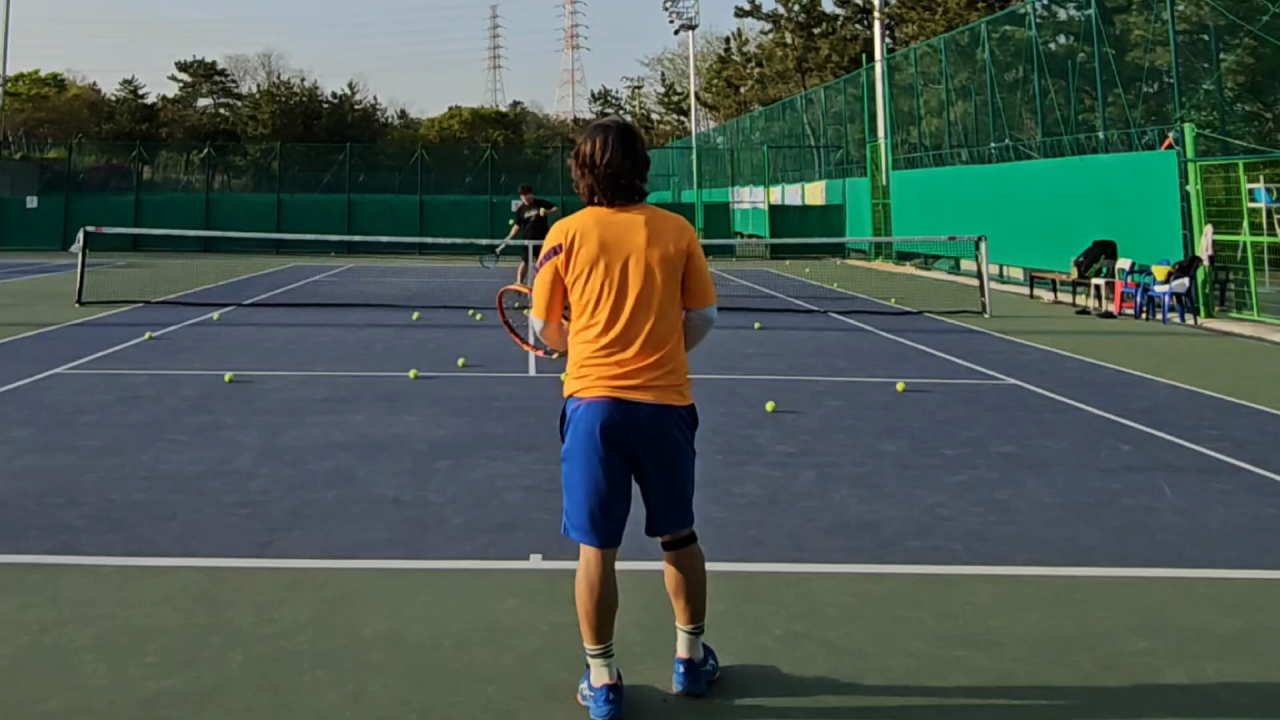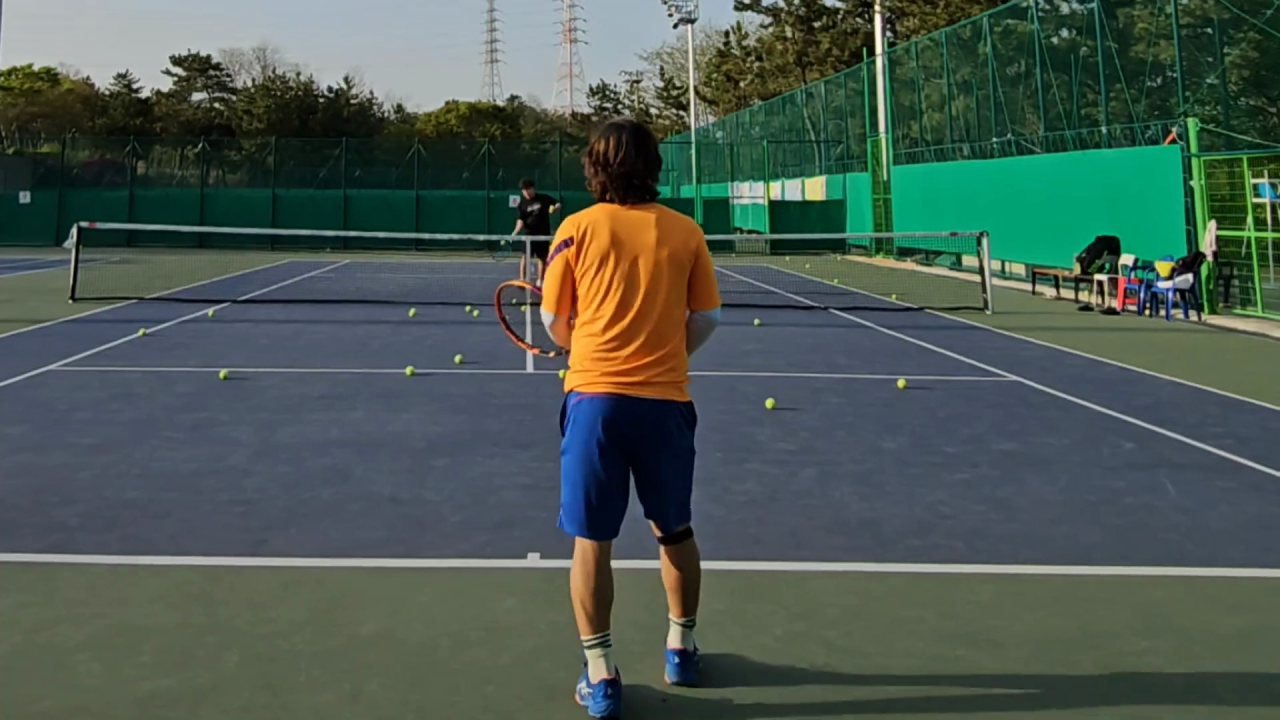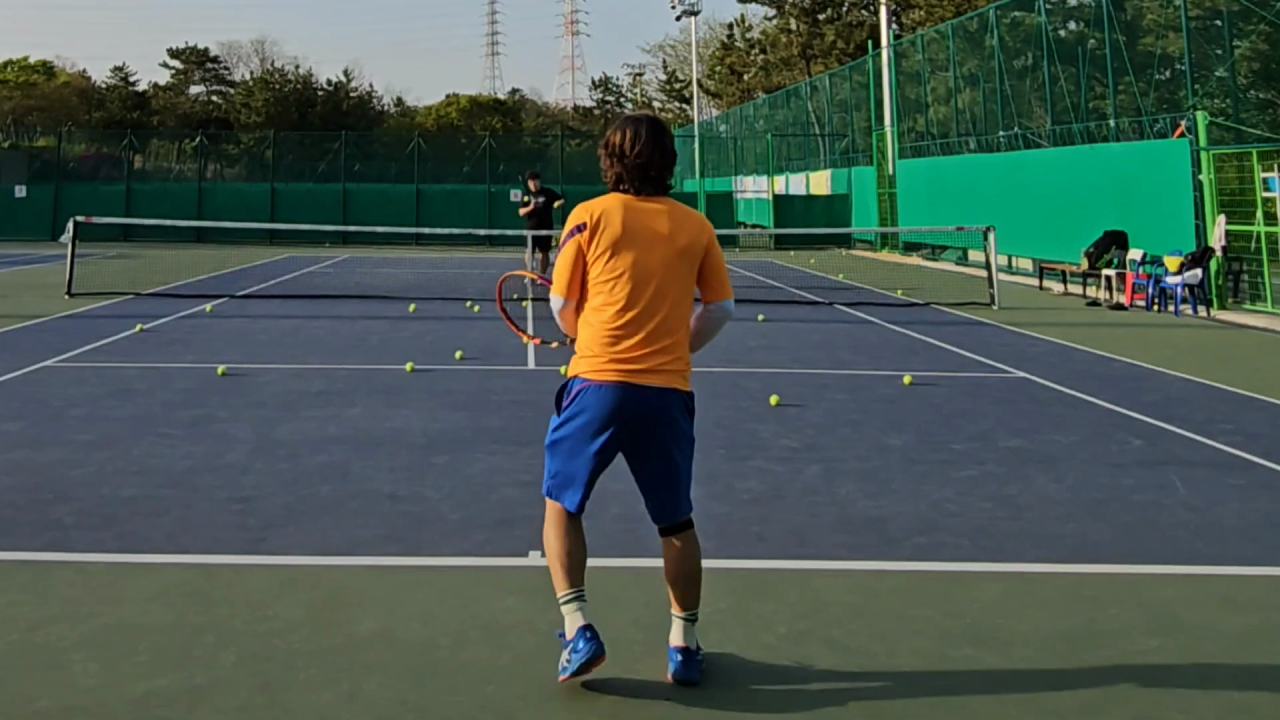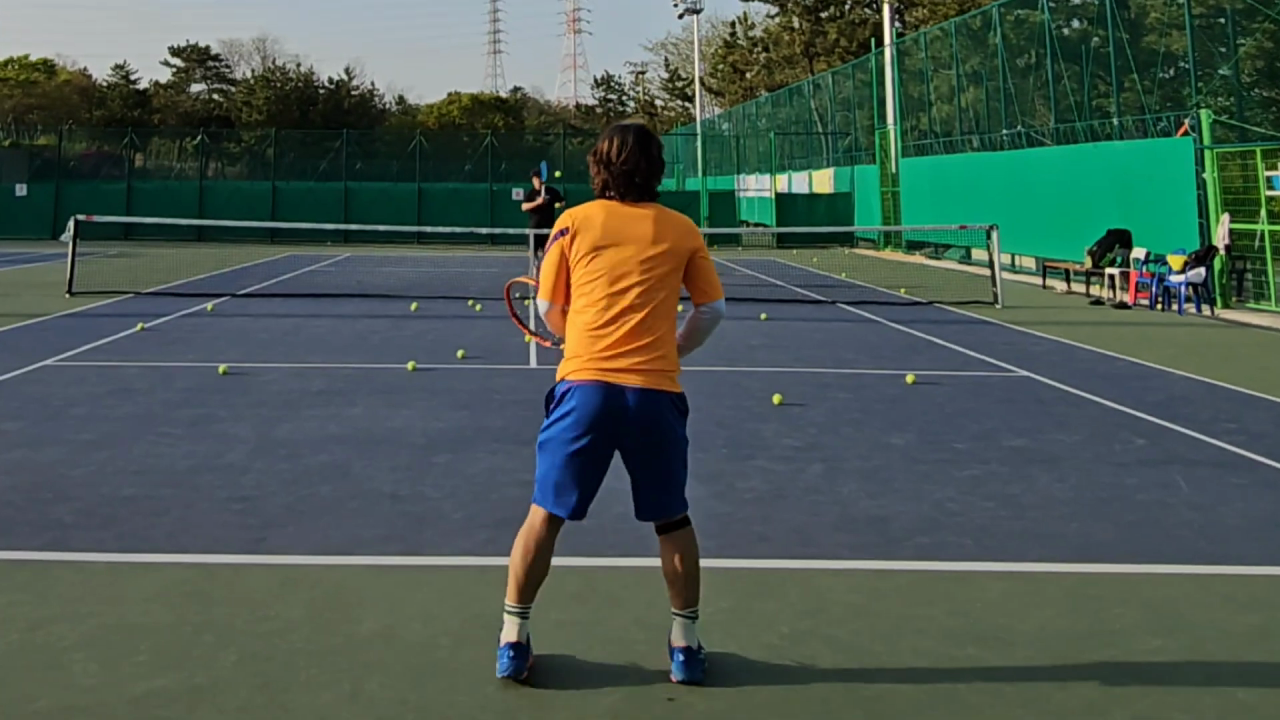
dt=0.2s
person 1, frame 1
left shoulder: (567, 234)
right shoulder: (677, 230)
left elbow: (545, 326)
right elbow: (703, 315)
left hip: (595, 404)
right hip: (666, 404)
left knee: (596, 547)
right knee: (678, 537)
right ankle: (691, 657)
person 1, frame 2
left shoulder: (577, 229)
right shoulder: (685, 232)
left elbow: (553, 320)
right elbow: (706, 317)
left hip: (595, 398)
right hip: (666, 403)
left knee: (591, 541)
right knee: (675, 531)
right ankle: (681, 649)
person 1, frame 3
left shoulder: (589, 216)
right shoulder: (695, 226)
left elbow: (562, 307)
right elbow: (721, 308)
left hip: (598, 385)
right hip: (667, 393)
left knee: (560, 506)
right knee: (675, 523)
left ankle: (578, 629)
right ankle: (684, 647)
person 1, frame 4
left shoulder: (573, 224)
right shoulder: (681, 231)
left elbow: (550, 309)
right elbow: (712, 310)
left hip: (584, 389)
right hip: (653, 395)
left knee: (545, 516)
right knee: (672, 523)
left ankle: (512, 641)
right ankle: (684, 647)
